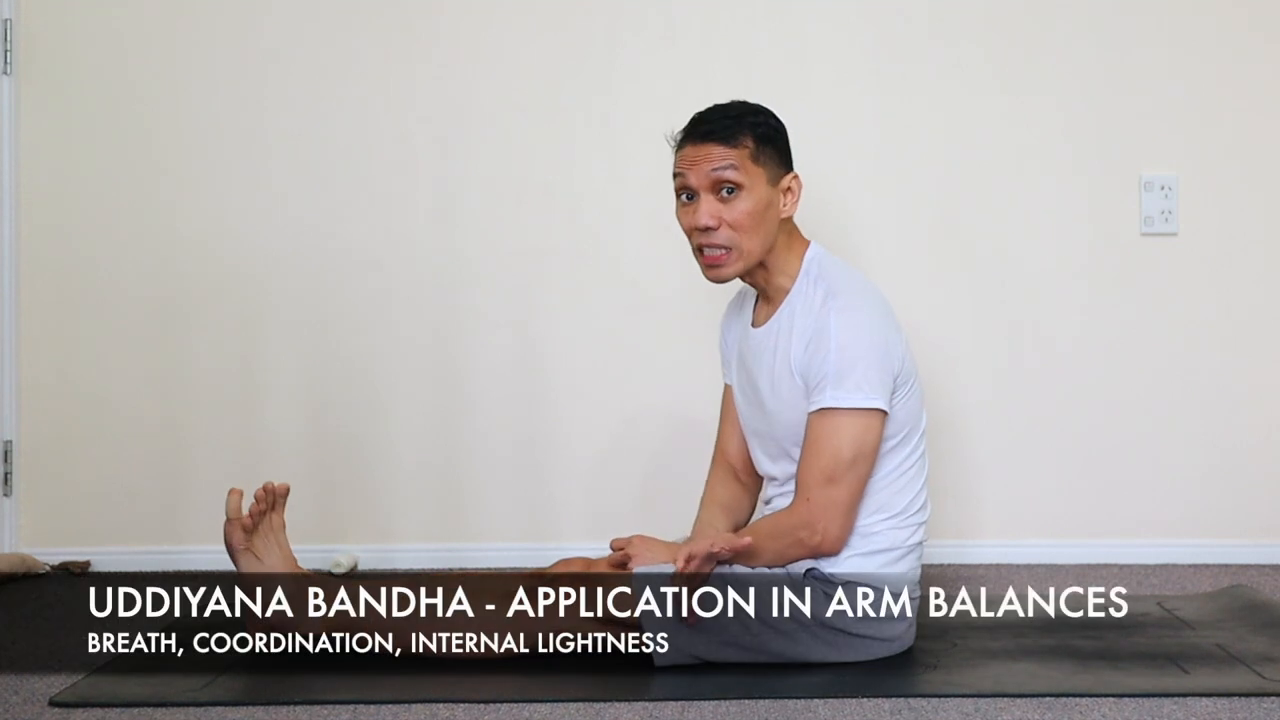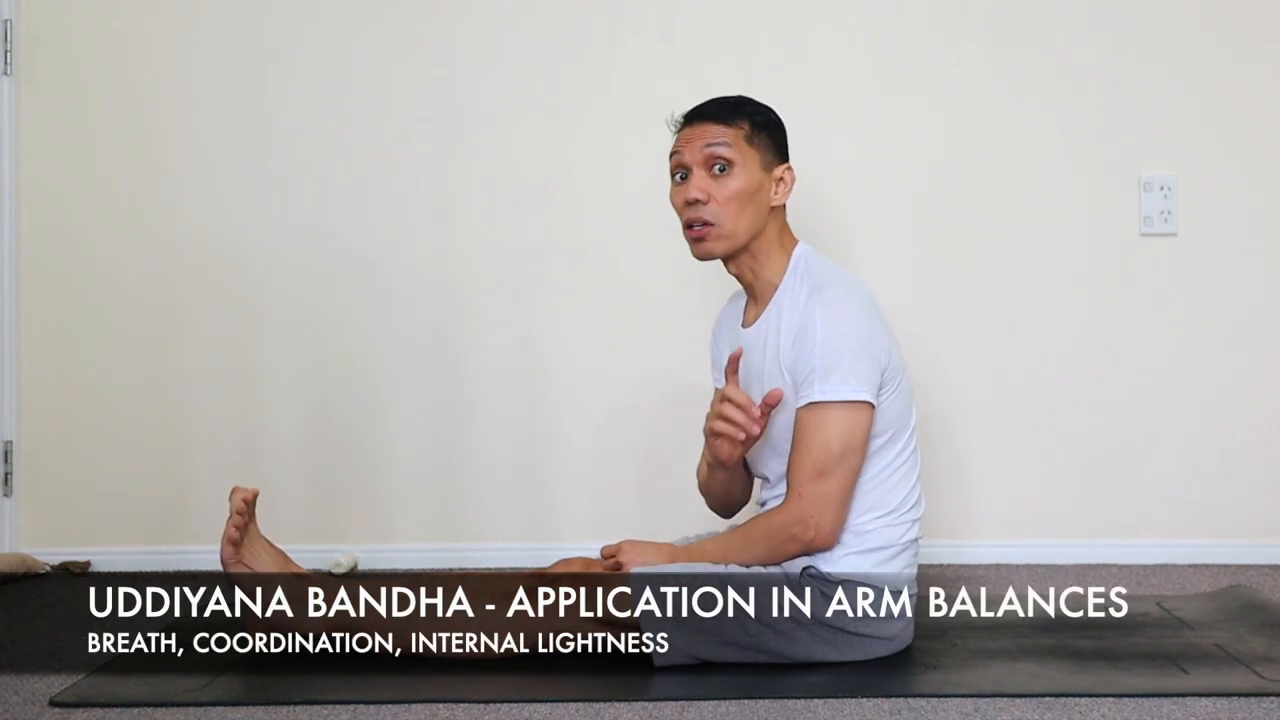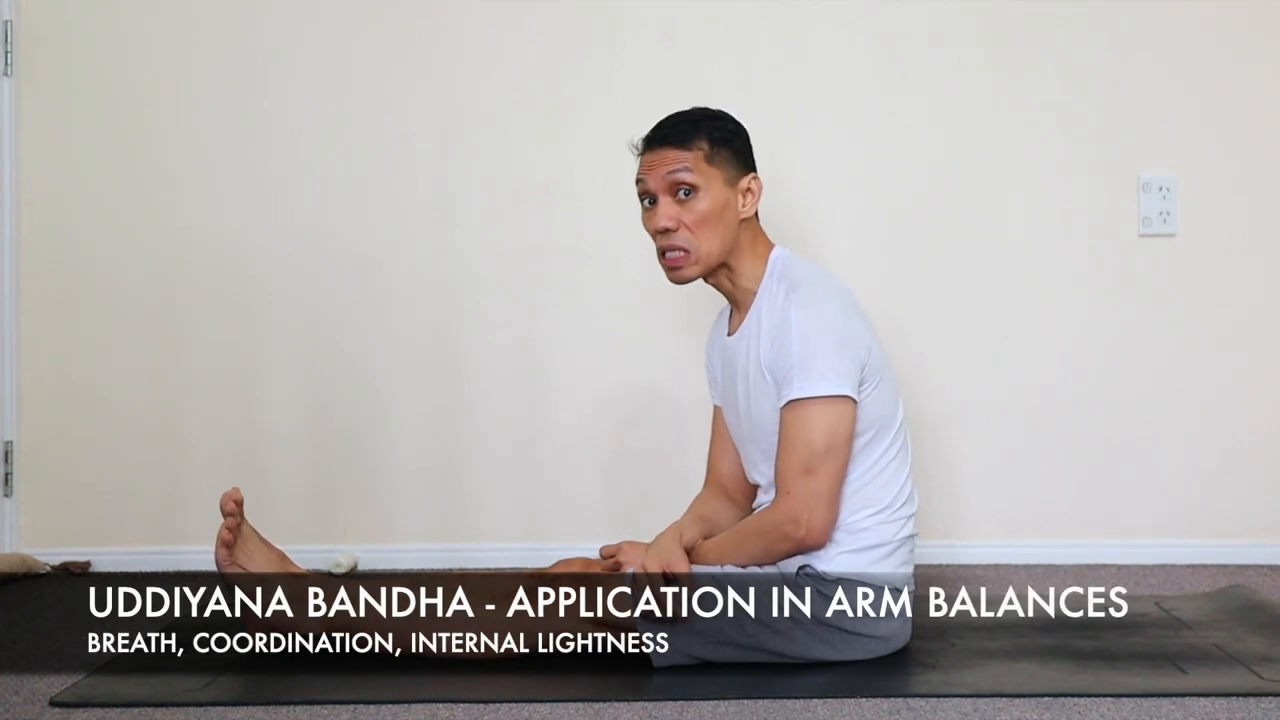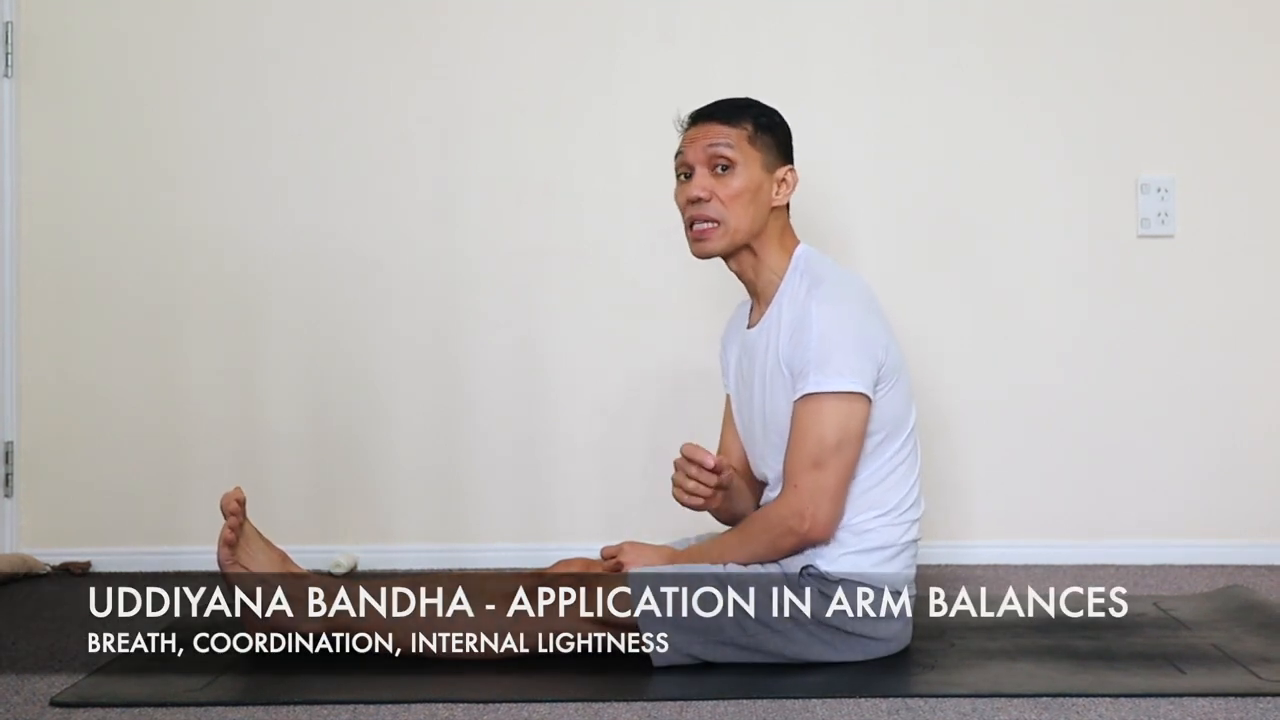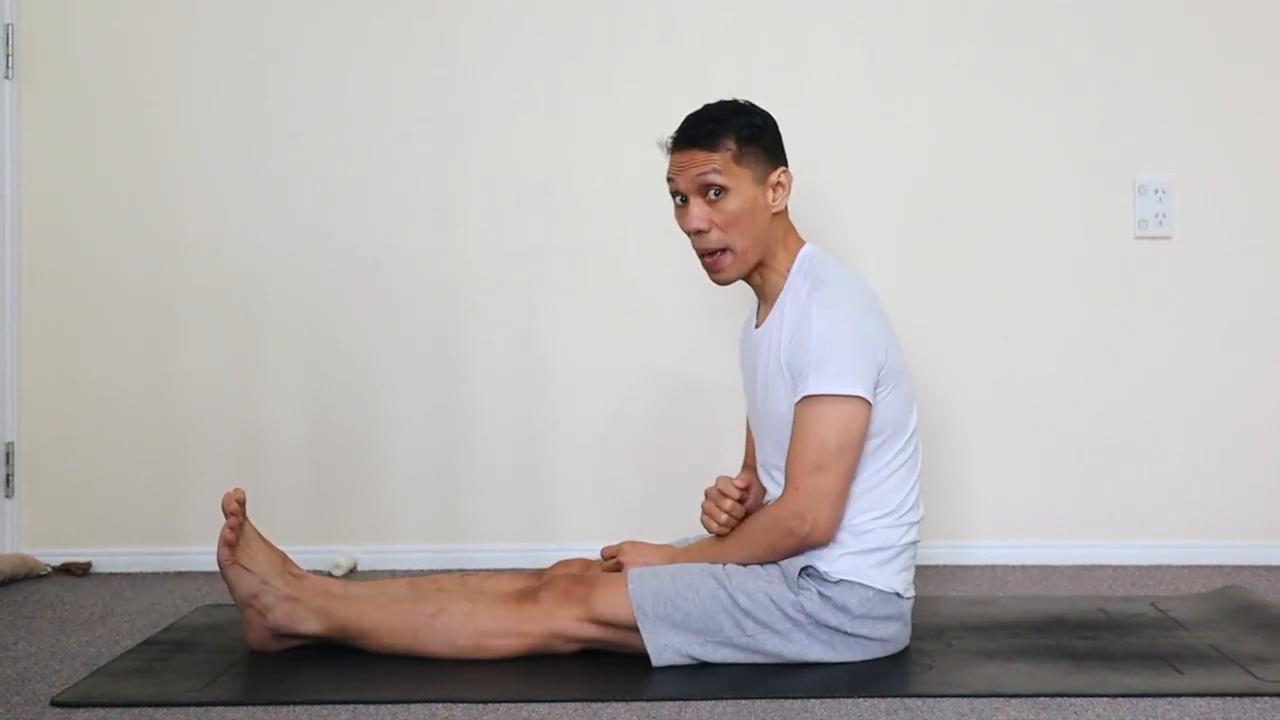
dt=1s
person 1, frame 1
left shoulder: (842, 315)
right shoulder: (744, 312)
left elbow: (819, 526)
right elbow: (736, 470)
left wrist: (676, 557)
right wrist: (704, 549)
left hip: (849, 597)
right hip: (795, 566)
right knee: (575, 575)
person 1, frame 2
left shoulder: (830, 310)
right shoulder: (738, 317)
left elbow: (811, 522)
right elbow: (731, 498)
left wrist: (674, 558)
right wrist: (726, 448)
left hip: (846, 598)
right hip: (798, 571)
right knee: (578, 576)
person 1, frame 3
left shoulder: (807, 309)
right shoulder: (730, 326)
left elbow: (803, 519)
right elbow: (730, 494)
left wrist: (674, 563)
right wrist: (670, 546)
left hip: (845, 596)
right hip: (798, 573)
right knee: (576, 580)
person 1, frame 4
left shoulder: (828, 304)
right shoulder: (748, 320)
left elbow: (808, 515)
right elbow: (755, 506)
left wrist: (672, 561)
right wrist: (714, 485)
left hip: (846, 594)
right hip: (798, 568)
left knee: (582, 600)
right knee: (570, 575)
person 1, frame 5
left shoulder: (829, 307)
right shoulder: (768, 313)
left elbow: (810, 517)
left wrist: (674, 559)
right wrist: (735, 501)
left hip: (843, 595)
right hip: (797, 567)
left knee: (573, 603)
right knee: (572, 574)
left ankle: (303, 611)
right ankle: (310, 597)
